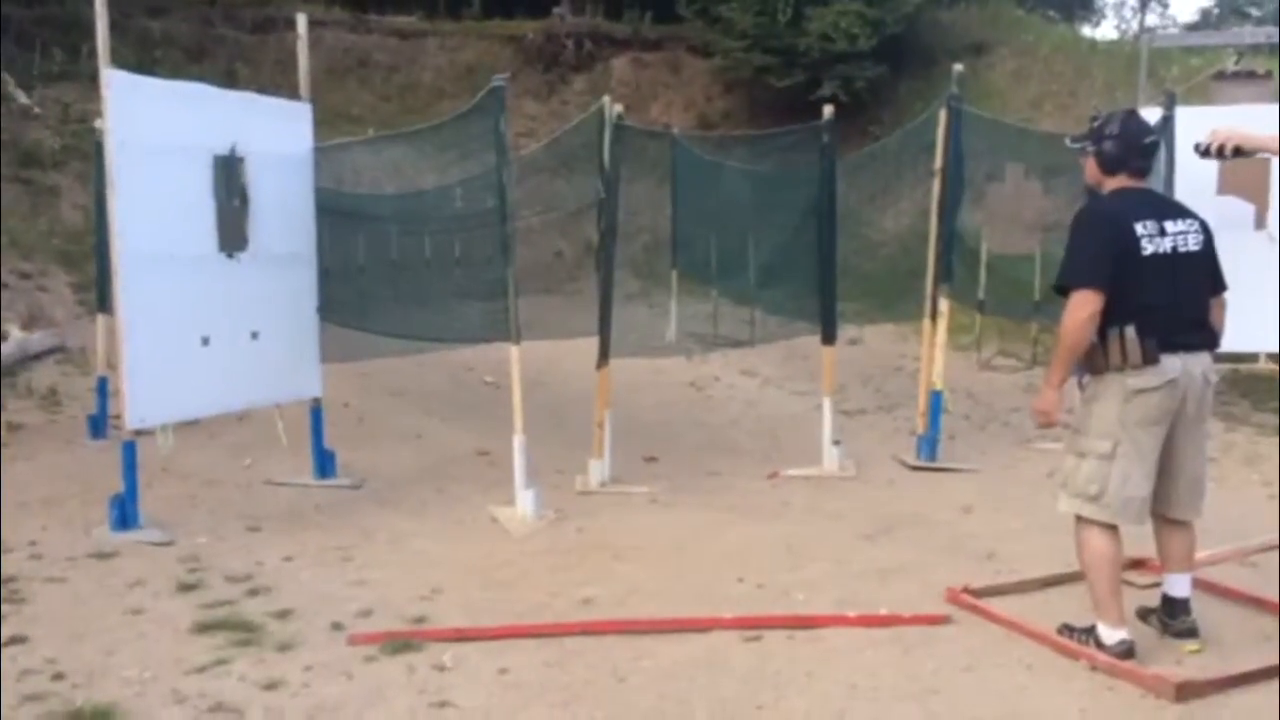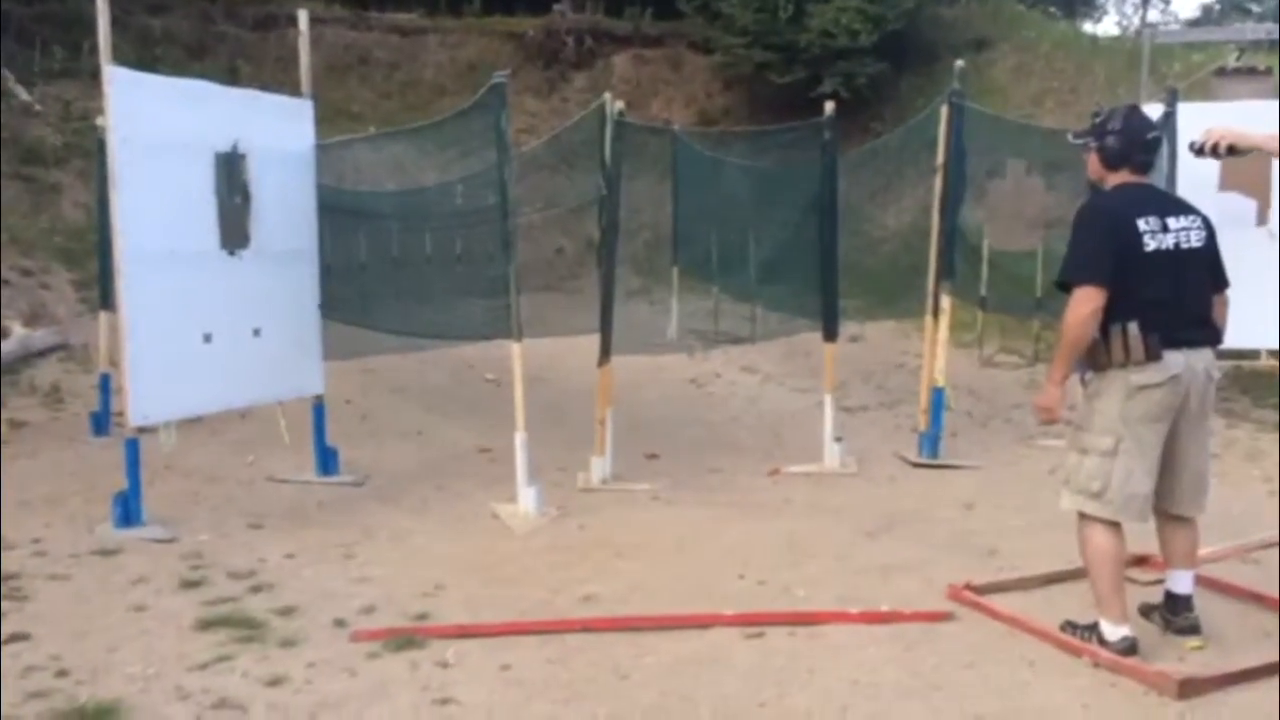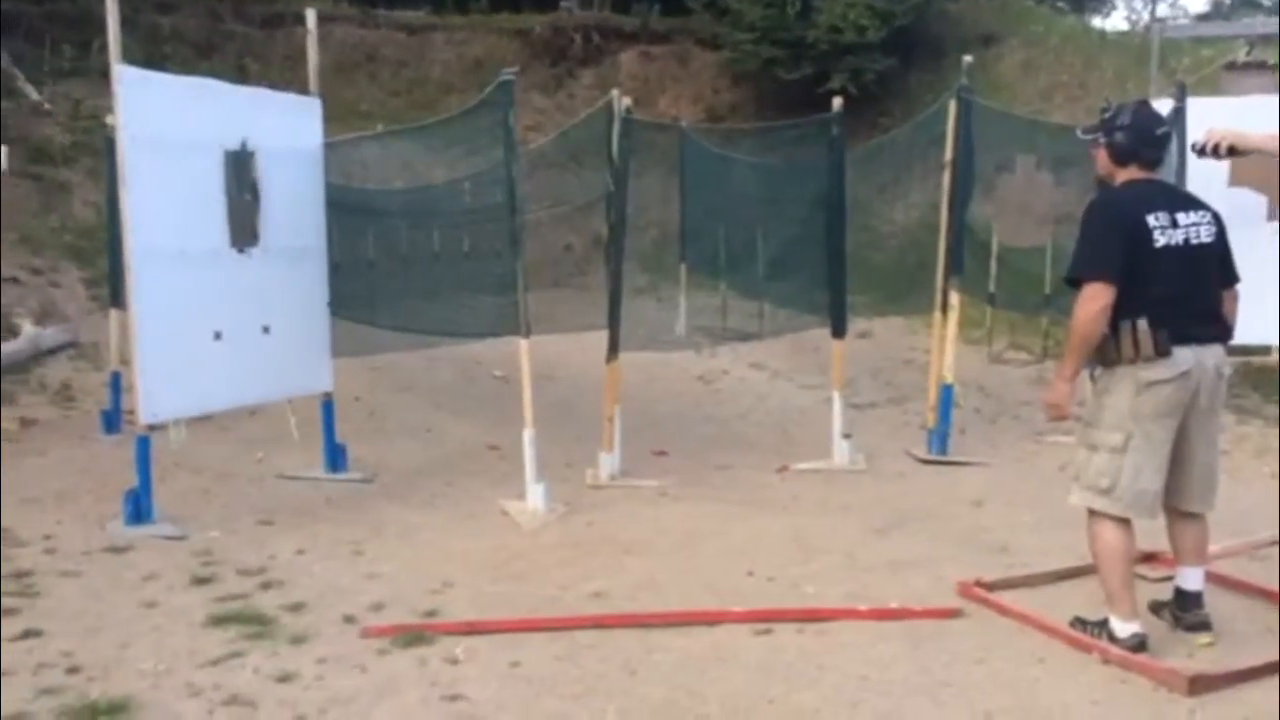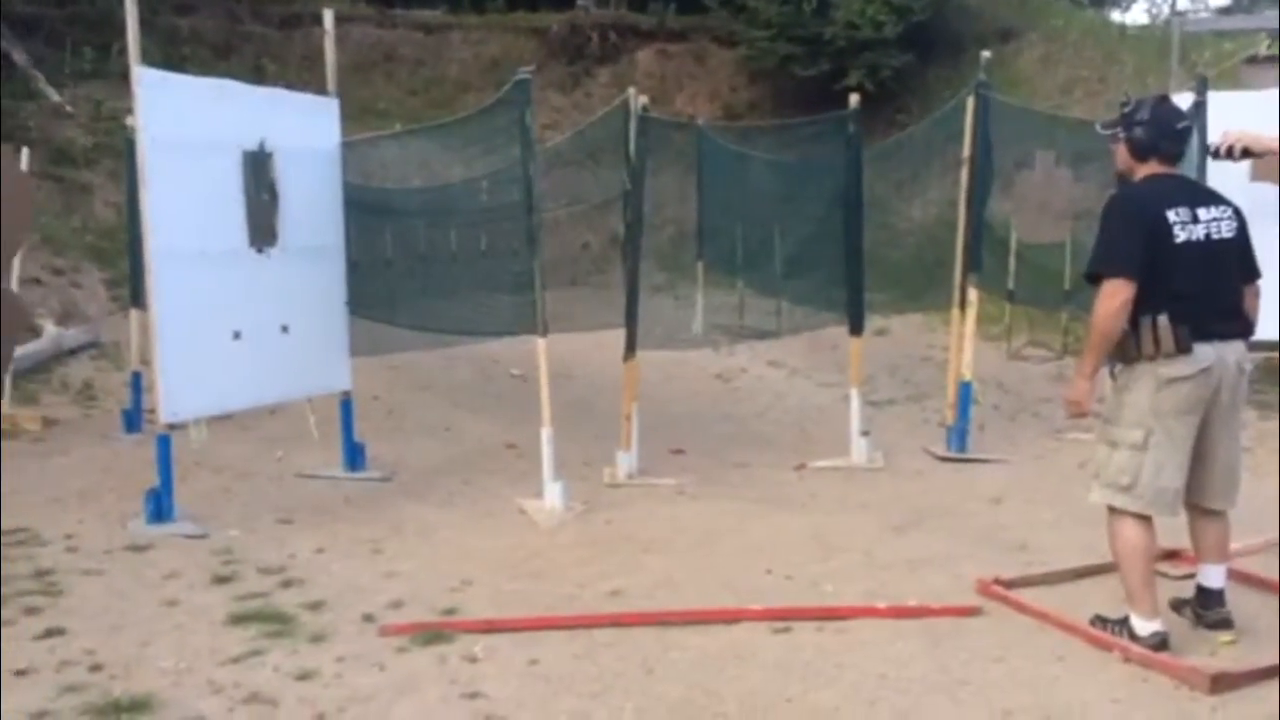
dt=0.2s
person 1, frame 1
left shoulder: (1101, 216)
right shoulder: (1189, 220)
left elbow: (1086, 310)
right elbow: (1216, 307)
left wrist: (1053, 384)
left hip: (1133, 375)
right hip: (1193, 370)
left knee: (1094, 506)
right knee: (1175, 502)
left ankle: (1110, 632)
right ankle: (1177, 609)
person 1, frame 2
left shoulder: (1103, 212)
right shoulder: (1191, 216)
left elbow: (1088, 306)
right elbow: (1218, 303)
left wrist: (1055, 379)
left hip: (1136, 372)
right hip: (1195, 366)
left knee: (1097, 503)
right knee: (1178, 498)
left ankle: (1112, 629)
right ankle: (1179, 605)
person 1, frame 3
left shoulder: (1112, 208)
right shoulder: (1201, 212)
left elbow: (1098, 302)
right elbow: (1228, 299)
left wrist: (1065, 376)
left hip: (1144, 368)
right hip: (1206, 362)
left knee: (1107, 500)
right knee: (1188, 495)
left ankle: (1123, 626)
right ankle: (1190, 602)
person 1, frame 4
left shoulder: (1132, 203)
right shoulder: (1222, 206)
left elbow: (1117, 298)
right elbow: (1250, 294)
left wrist: (1085, 373)
left hip: (1165, 365)
right hip: (1227, 359)
left knee: (1127, 497)
right knee: (1209, 493)
left ankle: (1144, 624)
right ankle: (1211, 600)
